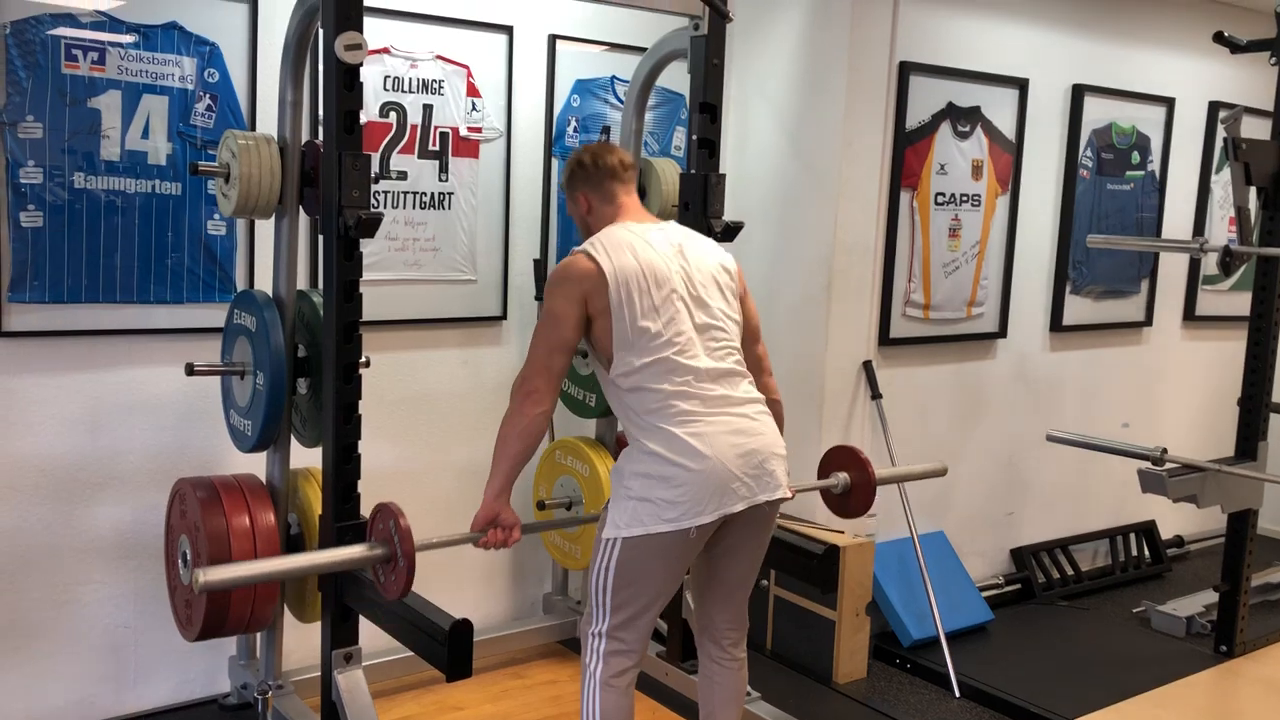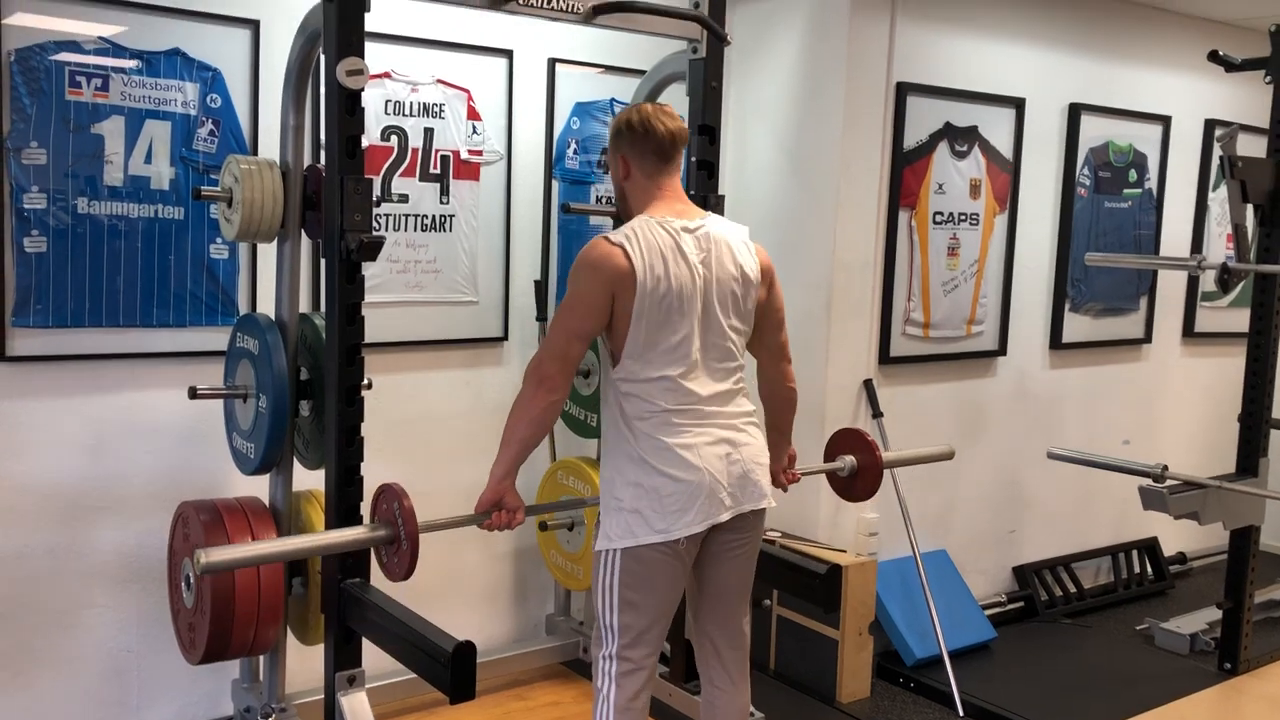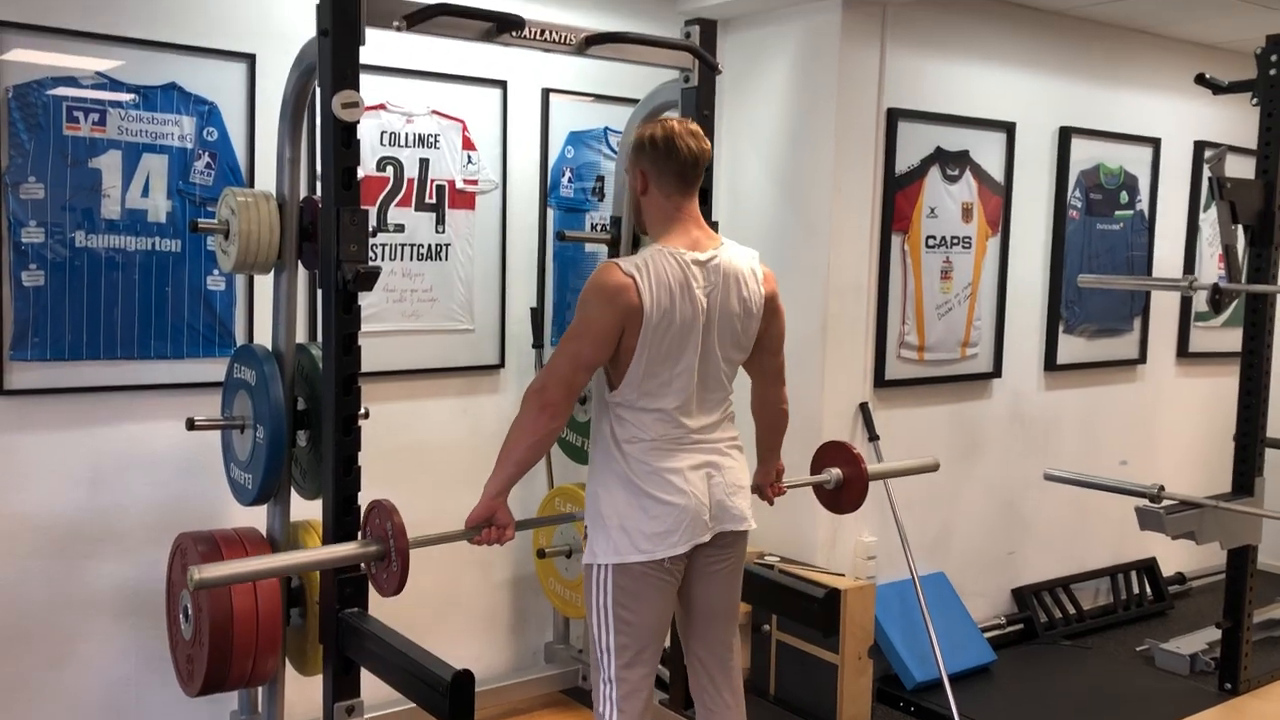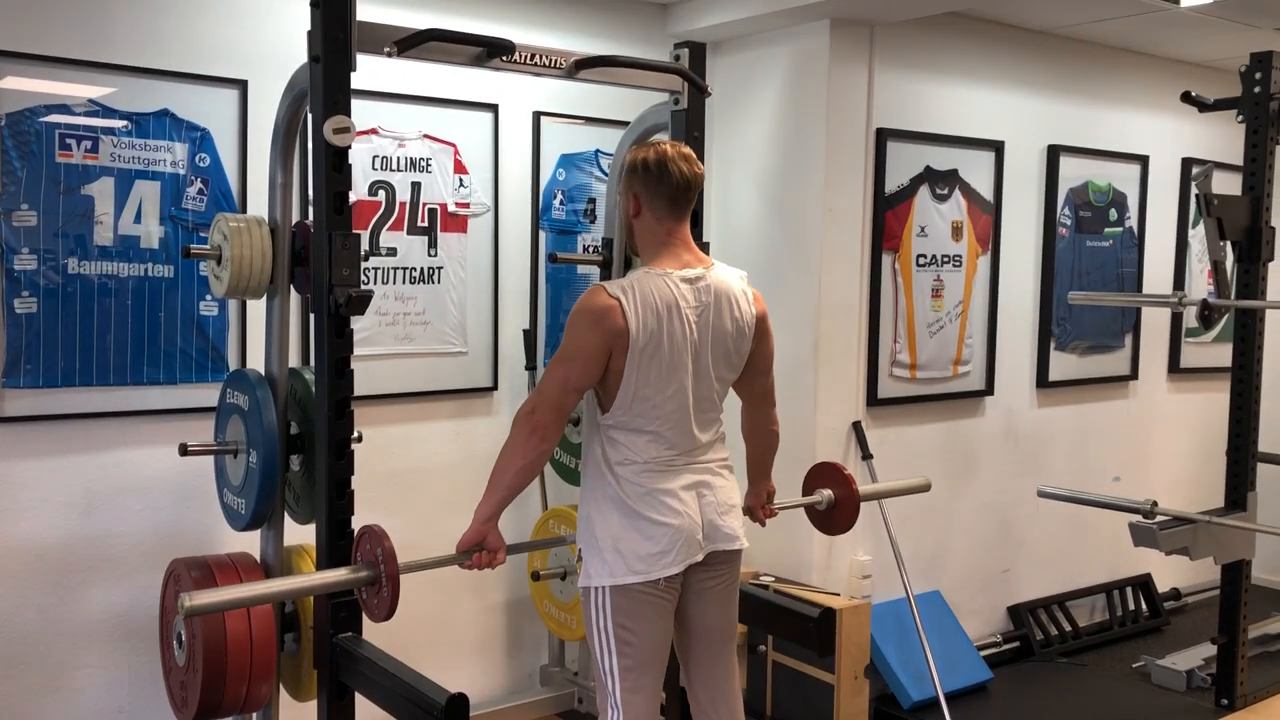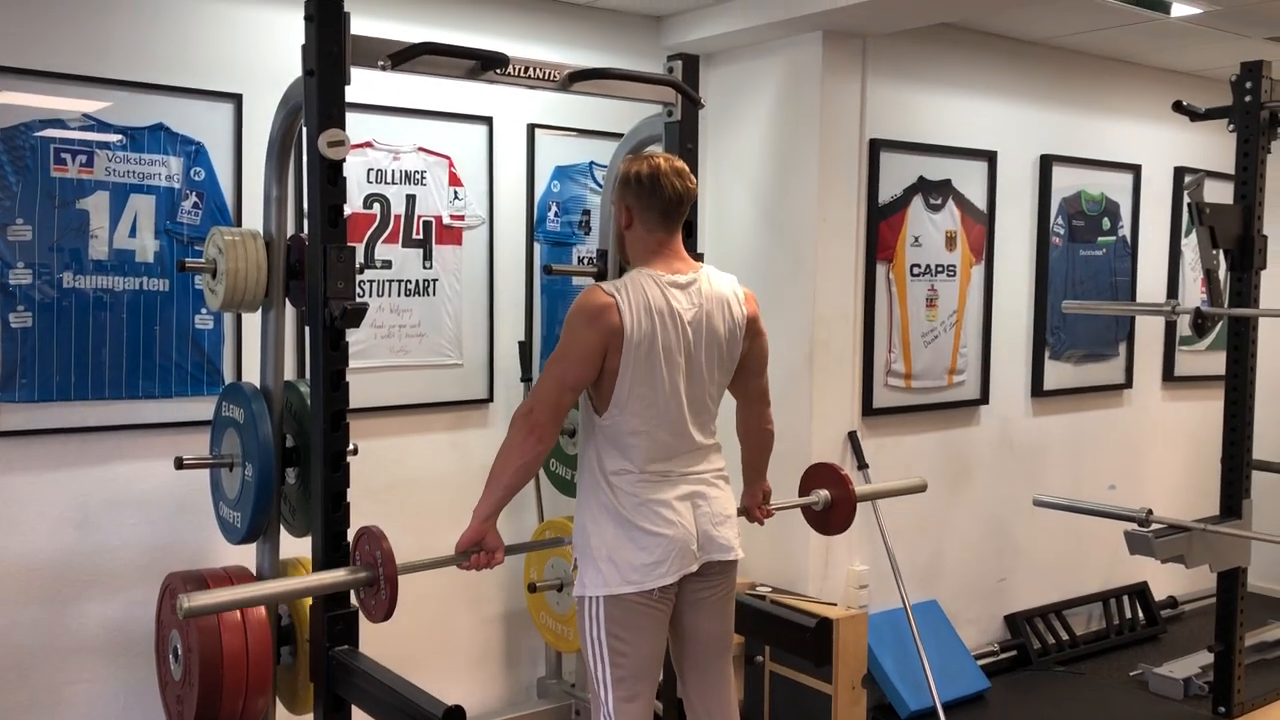
dt=0.4s
person 1, frame 1
left shoulder: (583, 268)
right shoulder: (714, 253)
left elbow: (535, 392)
left wrist: (496, 498)
left hip: (677, 474)
right hip: (761, 460)
left knee: (611, 645)
right knee: (725, 634)
person 1, frame 2
left shoulder: (611, 256)
right shoulder: (747, 249)
left elbow: (549, 377)
right elbow: (778, 368)
left wrist: (501, 479)
right wrist: (780, 449)
left hip: (660, 488)
right hip: (742, 473)
left knee: (624, 665)
right knee: (727, 651)
person 1, frame 3
left shoulder: (622, 283)
right shoulder: (756, 277)
left elbow: (550, 399)
right elbow: (772, 389)
left wrist: (494, 495)
right wrist: (768, 464)
left hip: (643, 514)
right hip: (723, 500)
person 1, frame 4
left shoulder: (611, 307)
right shoulder: (746, 300)
left elbow: (541, 422)
right elbow: (762, 409)
left wrist: (484, 519)
right wrist: (759, 486)
left hip: (636, 535)
right hip: (715, 520)
person 1, frame 5
left shoulder: (606, 308)
right shoulder: (737, 301)
left elbow: (538, 422)
right elbow: (757, 407)
left wrist: (483, 520)
right wrist: (755, 486)
left hip: (633, 544)
right hip: (712, 528)
